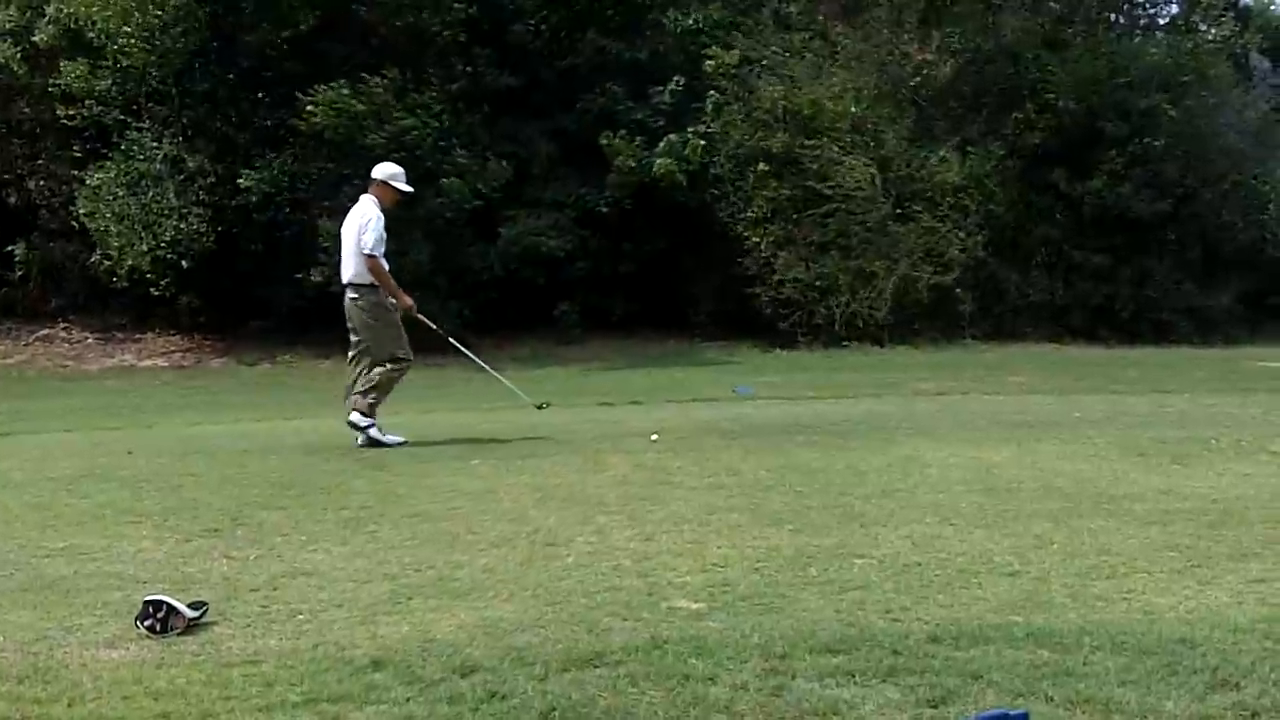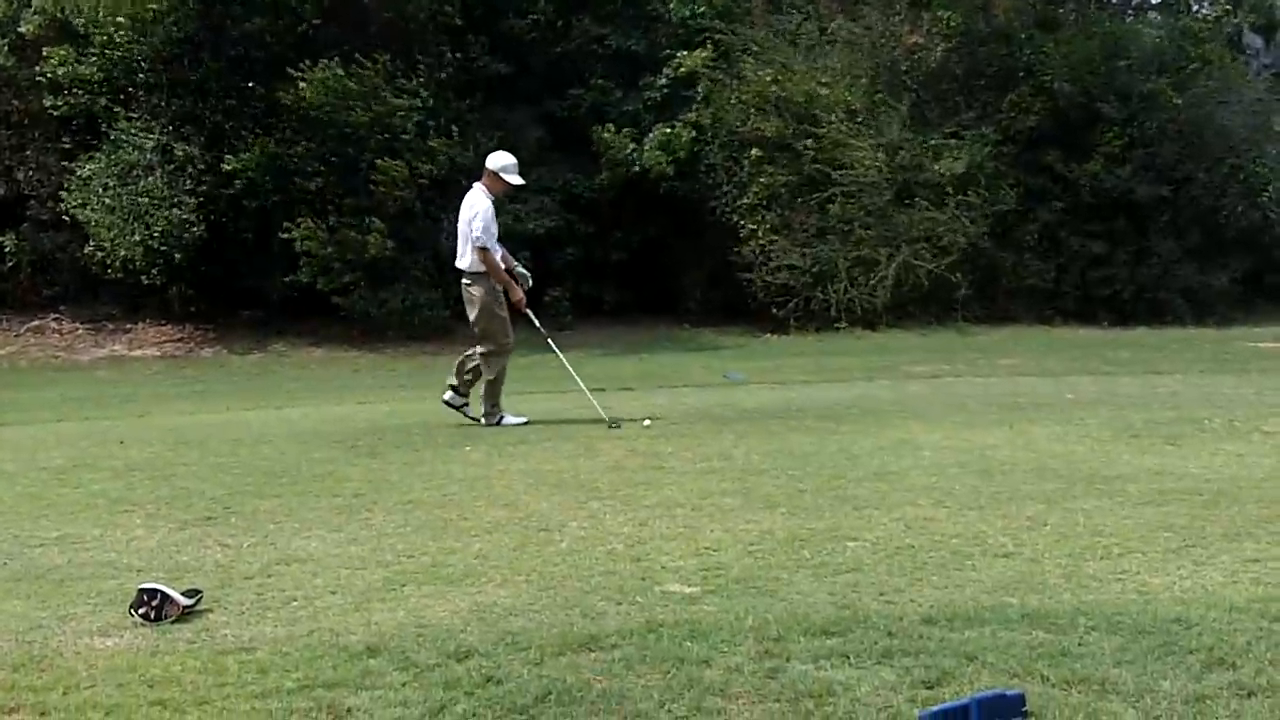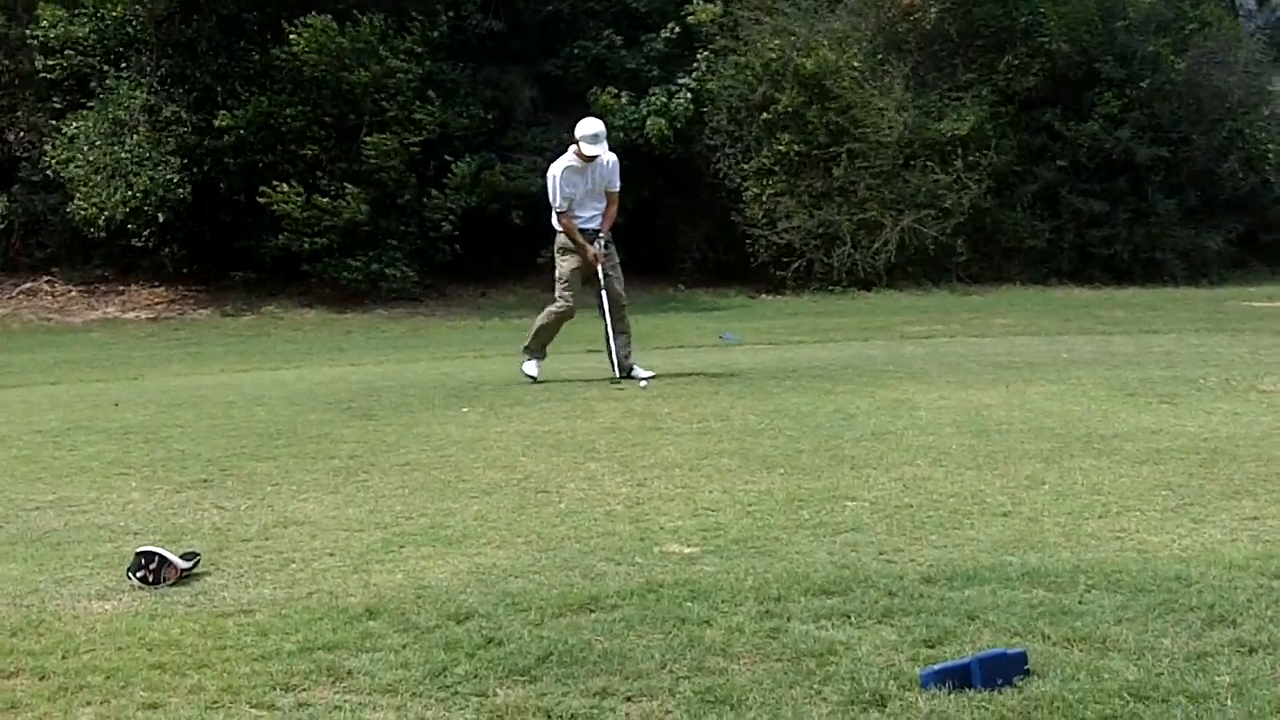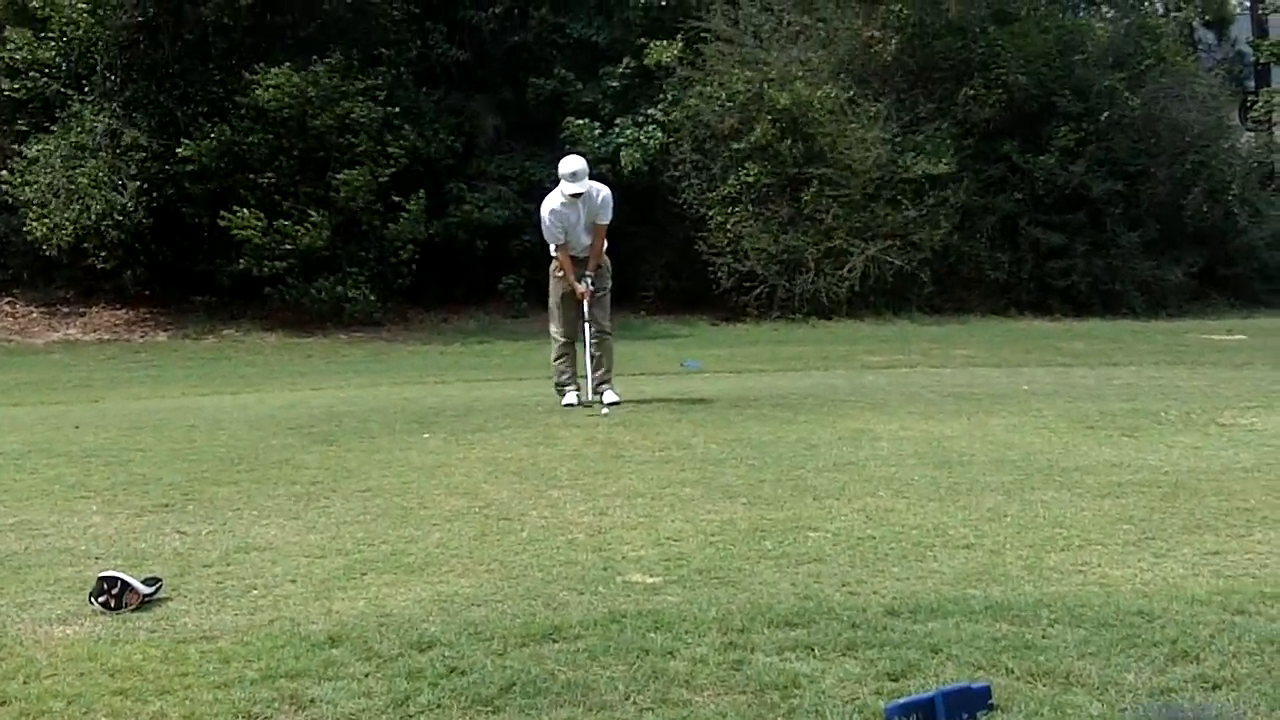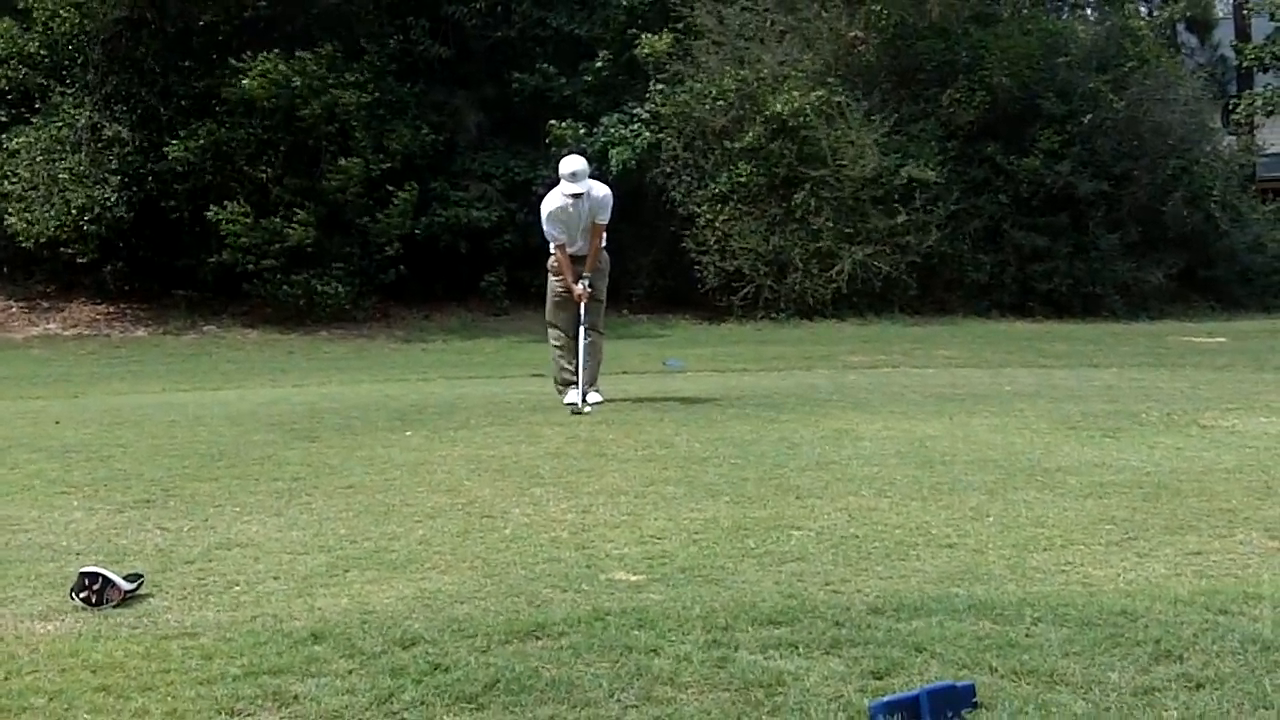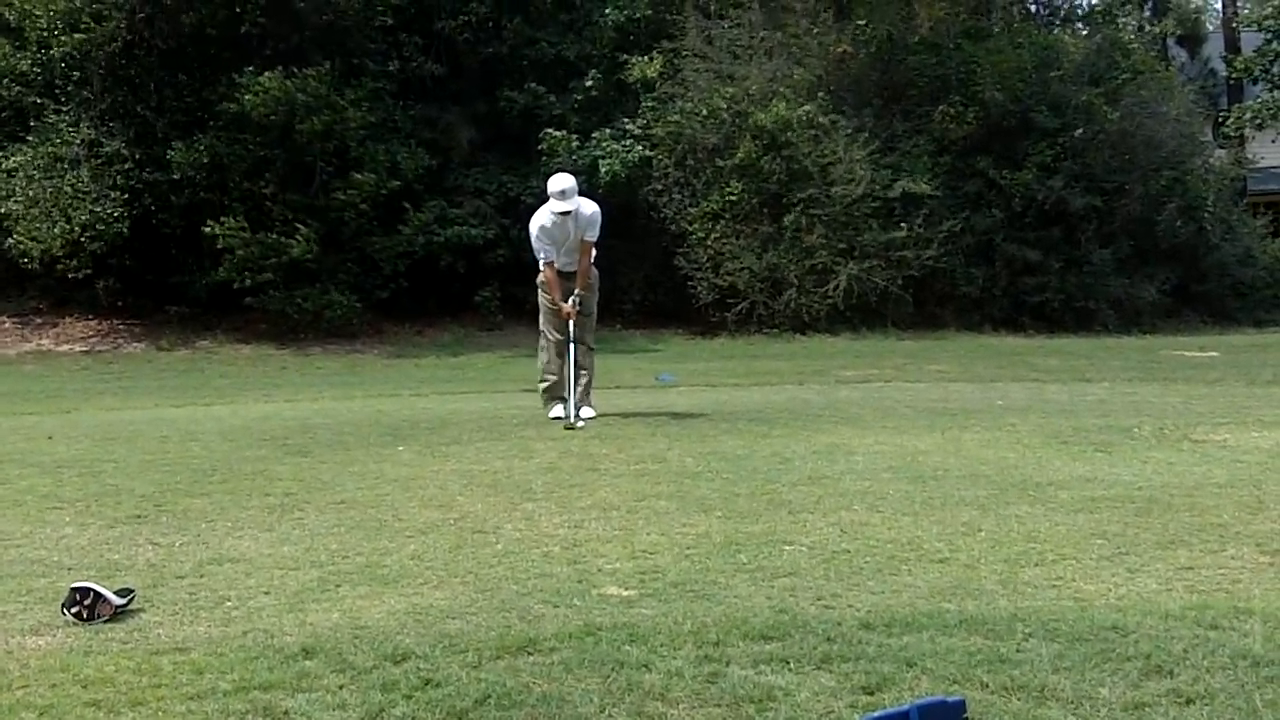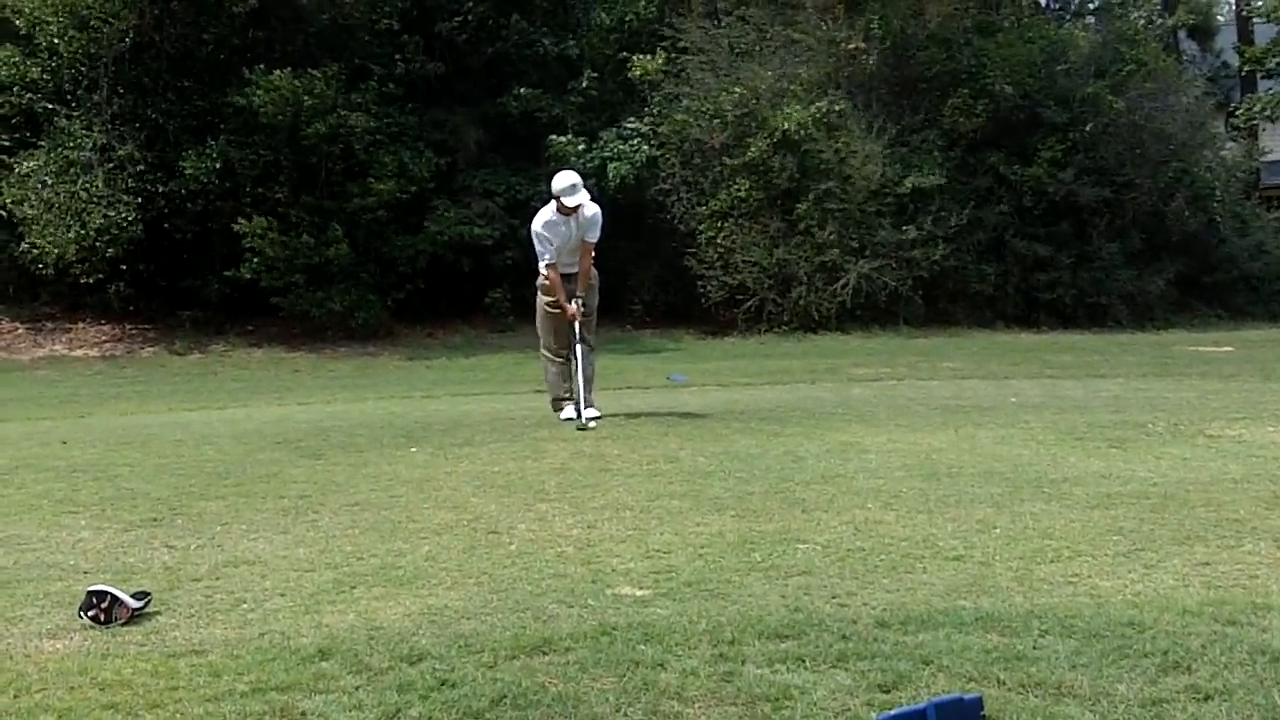
dt=0.7s
person 1, frame 1
left shoulder: (357, 211)
right shoulder: (372, 214)
right elbow: (373, 263)
left wrist: (389, 295)
right wrist: (400, 295)
left hip: (356, 295)
right hip: (368, 296)
left knee: (365, 362)
right knee: (399, 358)
left ankle: (368, 429)
right ankle: (361, 411)
person 1, frame 2
left shoulder: (483, 200)
right shoulder: (479, 205)
right elbow: (483, 254)
left wrist: (514, 267)
right wrist: (511, 287)
left hip: (489, 282)
right hip: (482, 283)
left knee: (490, 345)
right knee: (498, 346)
left ankle: (457, 391)
right ankle: (493, 413)
person 1, frame 3
left shoulder: (610, 161)
right shoulder: (559, 170)
left elbow: (612, 203)
right elbow: (563, 215)
left wrist: (602, 236)
right wrist: (585, 247)
left hip: (600, 238)
right hip: (571, 240)
left knee: (616, 301)
right knee: (565, 303)
left ankle: (625, 363)
right ankle: (533, 353)
person 1, frame 4
left shoulder: (602, 194)
right shoulder: (551, 205)
left elbow: (598, 238)
right elbow: (560, 248)
left wrist: (589, 275)
right wrist: (573, 283)
left hip: (596, 262)
right hip: (565, 265)
left knee: (601, 327)
right knee: (563, 331)
left ankle: (604, 386)
right ankle: (568, 387)
person 1, frame 5
left shoulder: (602, 194)
right shoulder: (551, 204)
left elbow: (596, 237)
right elbow: (559, 247)
left wrist: (586, 277)
right wrist: (572, 284)
left hip: (594, 259)
right hip: (563, 261)
left knee: (593, 326)
right knee: (561, 327)
left ankle: (590, 386)
right ankle: (569, 386)
person 1, frame 6
left shoulder: (591, 211)
right shoulder: (540, 222)
left elbow: (586, 256)
right elbow: (548, 265)
left wrist: (577, 294)
right wrist: (560, 302)
left hip: (583, 276)
right hip: (553, 277)
left knee: (584, 341)
right knee: (552, 341)
left ankle: (583, 400)
right ankle: (555, 401)
person 1, frame 7
left shoulder: (592, 212)
right shoulder: (541, 223)
left elbow: (586, 256)
right elbow: (550, 267)
left wrist: (579, 296)
right wrist: (564, 303)
left hip: (583, 277)
right hip: (553, 280)
left knee: (585, 342)
right knee: (554, 345)
left ankle: (586, 401)
right ankle: (564, 402)
